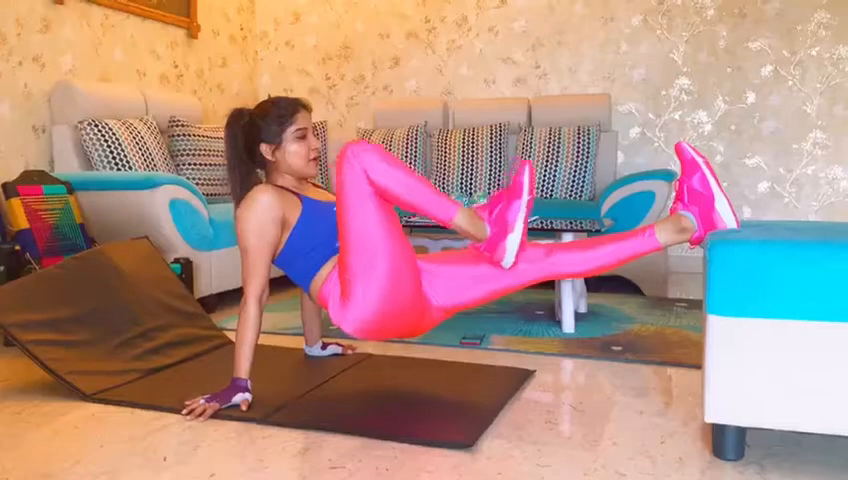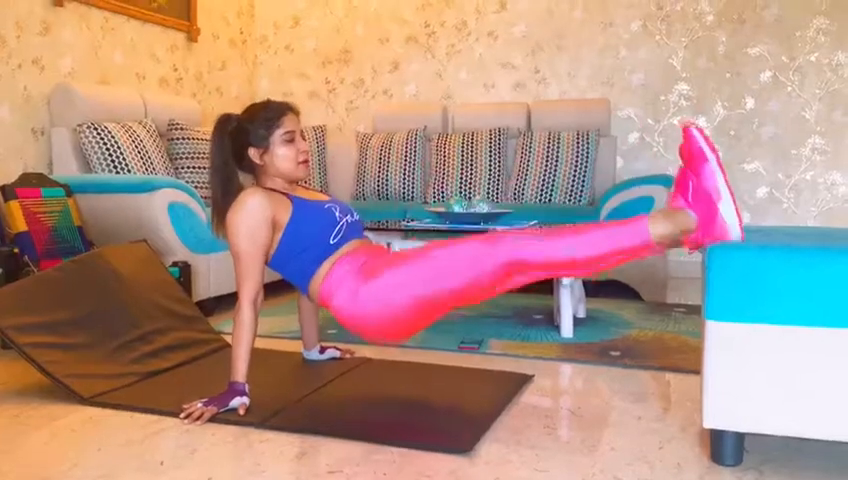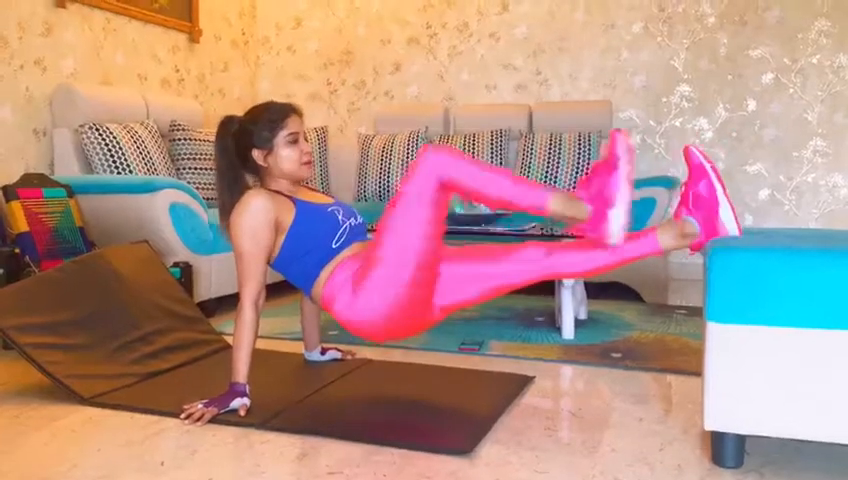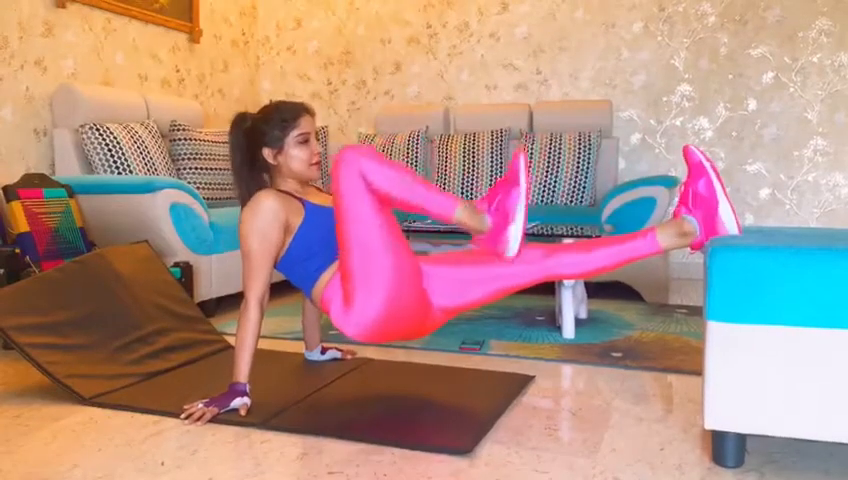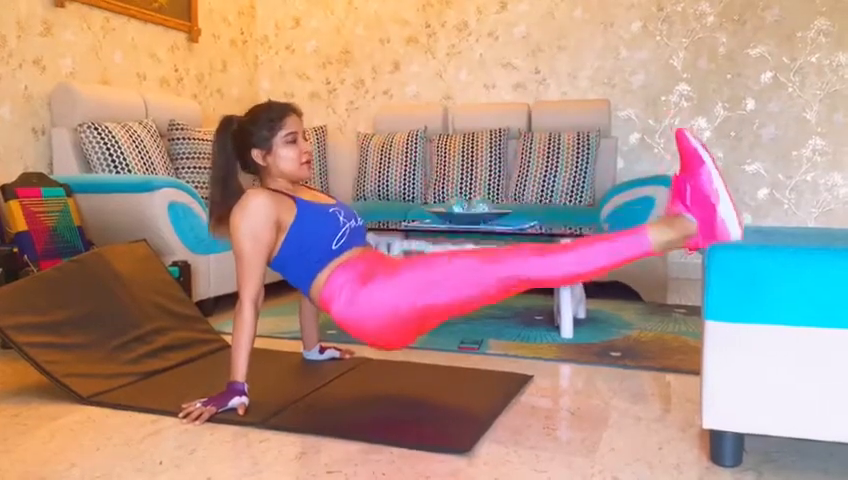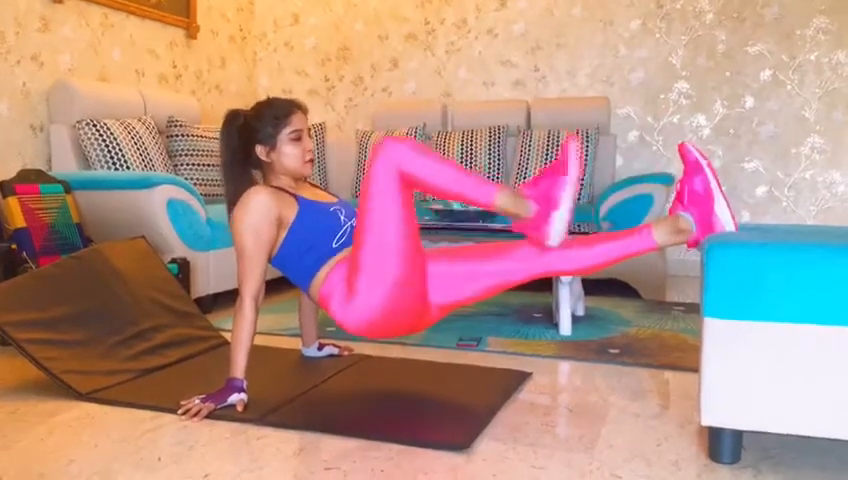
dt=0.5s
person 1, frame 1
left shoulder: (309, 192)
right shoulder: (264, 202)
right elbow: (254, 295)
left wrist: (316, 344)
right wrist: (238, 383)
left hip: (407, 292)
right hip: (372, 303)
left knee: (543, 258)
right knee: (360, 154)
left ankle: (683, 224)
right ankle: (481, 227)
person 1, frame 2
left shoulder: (301, 194)
right shoulder: (255, 206)
right elbow: (249, 297)
left wrist: (312, 347)
right wrist: (235, 388)
left hip: (399, 293)
right hip: (374, 297)
left knee: (529, 255)
right knee: (514, 247)
left ankle: (684, 228)
right ankle: (676, 218)
person 1, frame 3
left shoulder: (304, 194)
right shoulder: (258, 207)
right elbow: (250, 298)
left wrist: (314, 348)
right wrist: (236, 388)
left hip: (405, 294)
right hip: (376, 299)
left knee: (538, 255)
right knee: (435, 160)
left ankle: (685, 229)
right ankle: (580, 209)
person 1, frame 4
left shoulder: (312, 196)
right shoulder: (268, 207)
right elbow: (254, 299)
left wrist: (315, 349)
right wrist: (237, 388)
left hip: (408, 294)
right hip: (375, 305)
left knee: (539, 259)
right knee: (356, 159)
left ankle: (684, 229)
right ankle: (480, 218)
person 1, frame 5
left shoulder: (304, 194)
right shoulder: (258, 206)
right elbow: (249, 298)
left wrist: (312, 348)
right wrist: (235, 388)
left hip: (396, 289)
right hip: (373, 303)
left knee: (530, 255)
right knee: (521, 265)
left ankle: (681, 226)
right ankle: (685, 224)
person 1, frame 6
left shoulder: (307, 191)
right shoulder: (260, 203)
right elbow: (250, 296)
left wrist: (312, 345)
right wrist: (234, 384)
left hip: (402, 292)
right hip: (370, 300)
left knee: (536, 255)
right knee: (391, 151)
left ankle: (679, 226)
right ankle: (528, 205)
